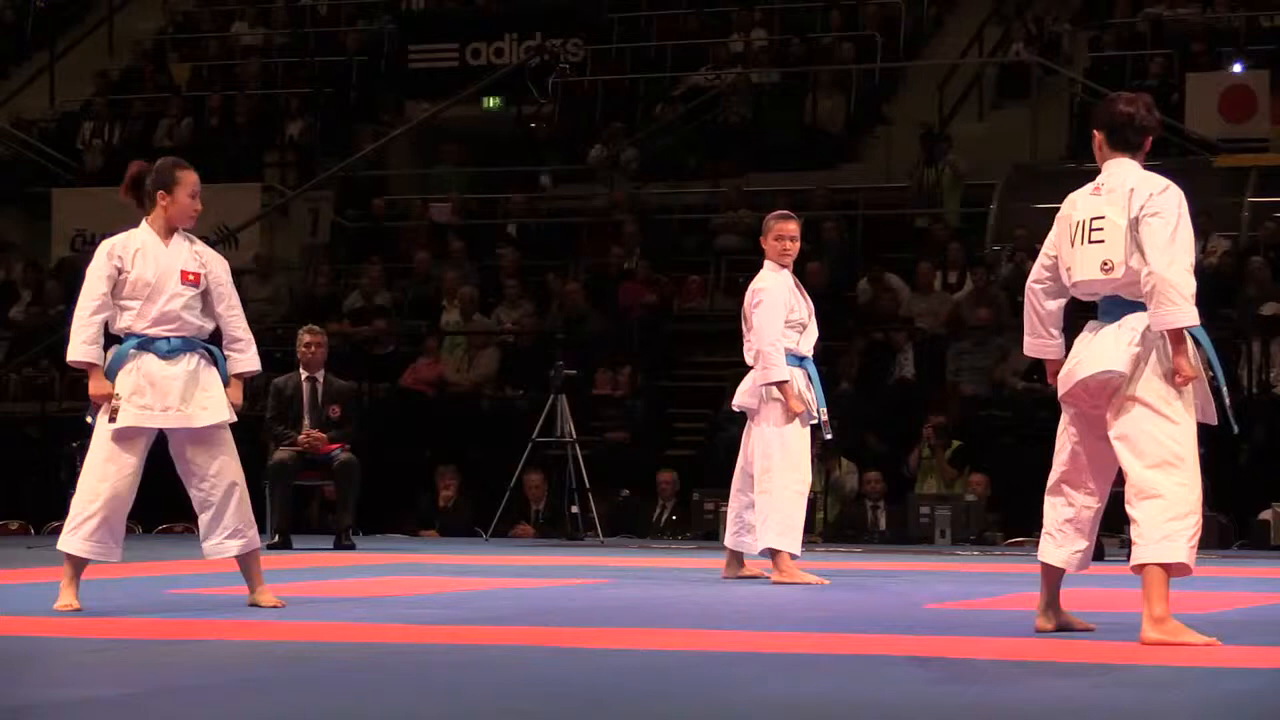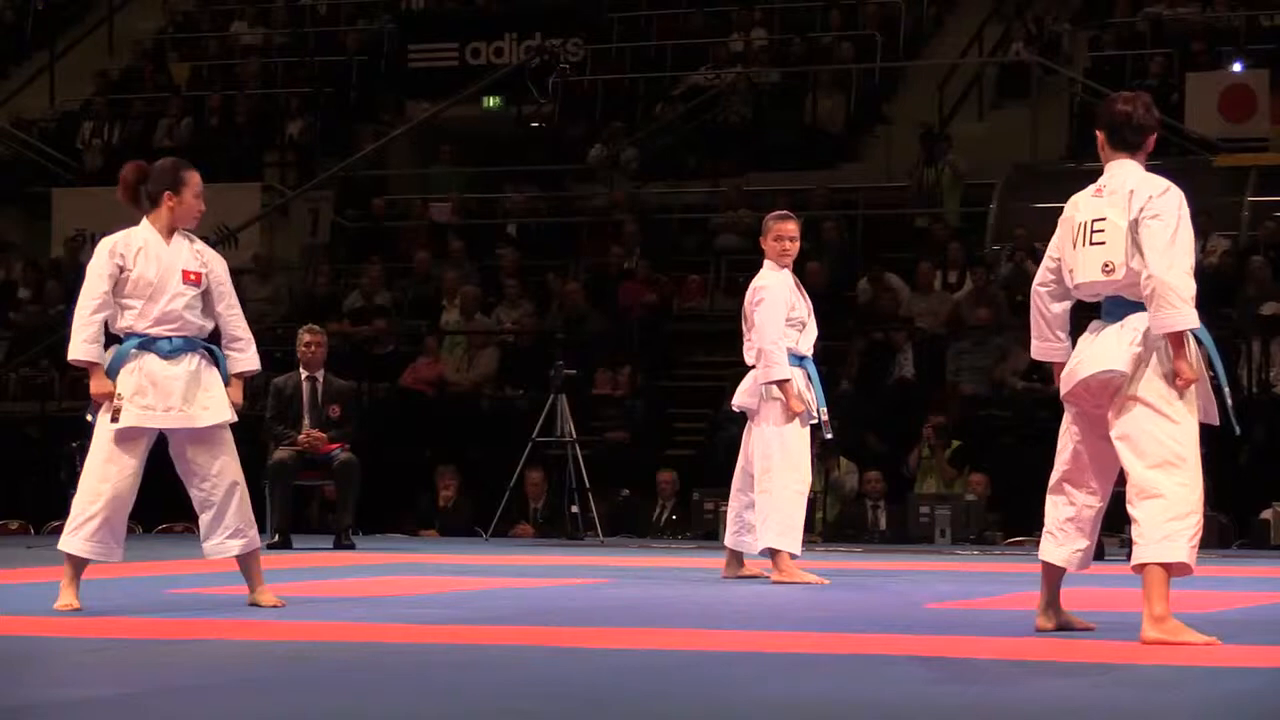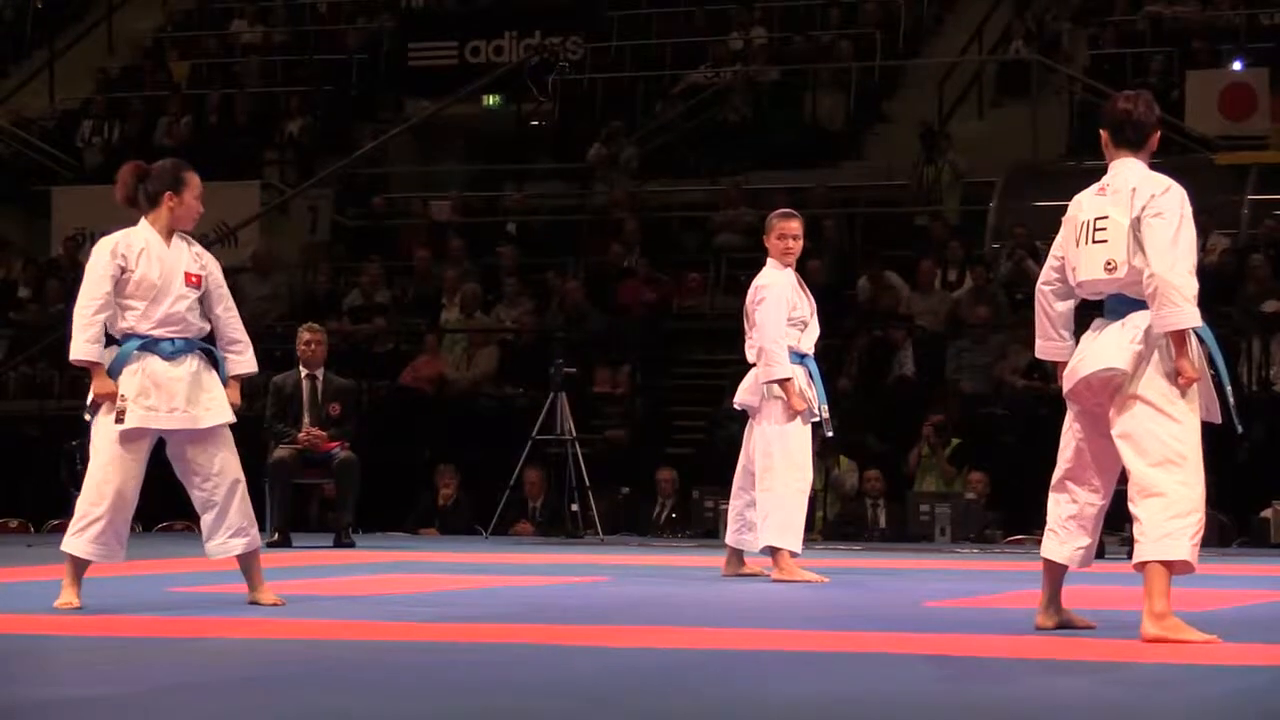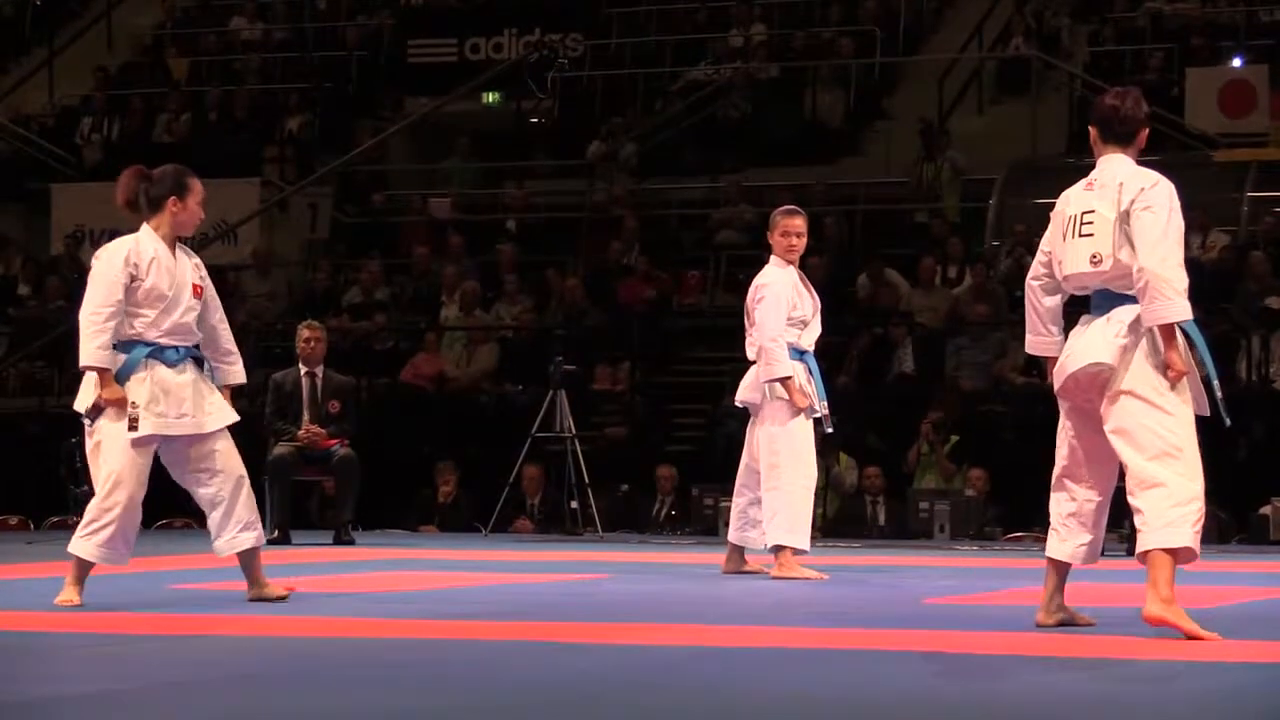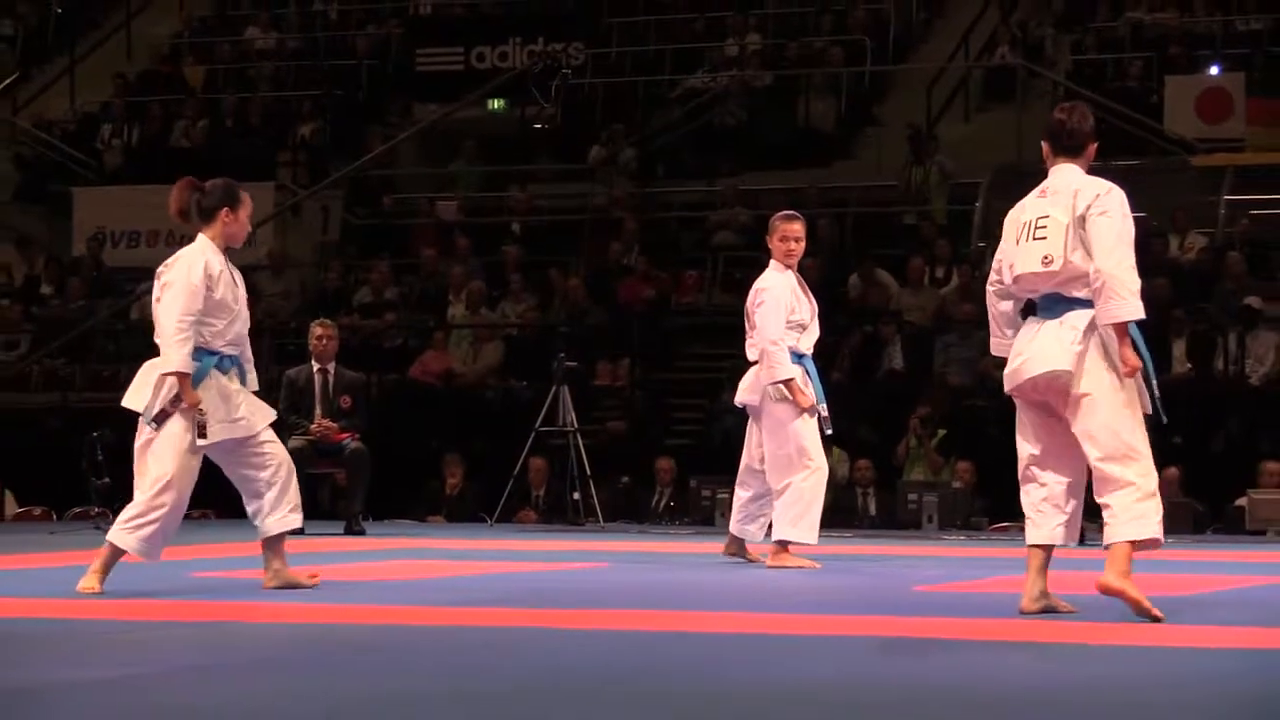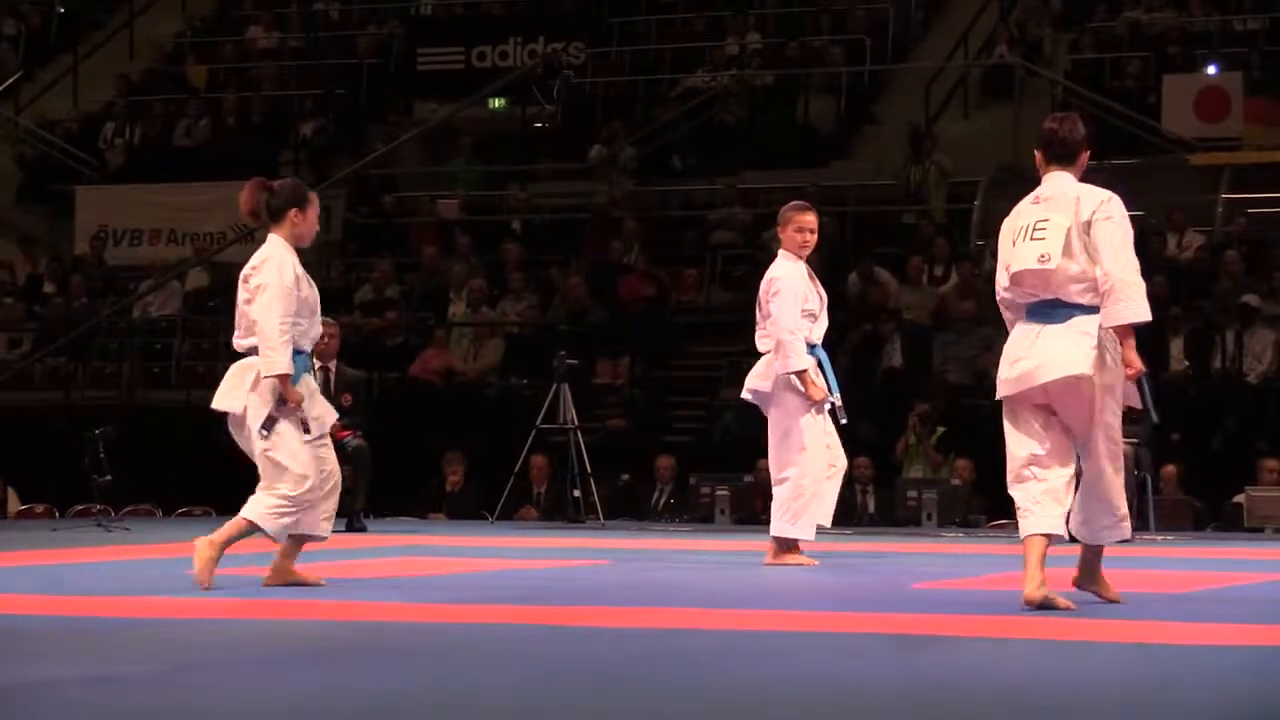
dt=0.4s
person 1, frame 1
left shoulder: (1076, 201)
right shoulder: (1158, 191)
left elbow: (1042, 282)
right elbow: (1168, 273)
left wrist: (1052, 354)
right wrist: (1179, 348)
left hip: (1094, 347)
right hip: (1143, 347)
left knee: (1076, 481)
right knee: (1166, 478)
left ankle: (1050, 606)
right ankle: (1158, 616)
person 1, frame 2
left shoulder: (1078, 203)
right shoulder: (1157, 193)
left elbow: (1047, 286)
right elbow: (1166, 277)
left wrist: (1057, 358)
right wrist: (1179, 351)
left hip: (1095, 348)
right hip: (1143, 348)
left knee: (1077, 481)
right knee: (1167, 478)
left ankle: (1050, 605)
right ankle: (1158, 616)
person 1, frame 3
left shoulder: (1082, 202)
right shoulder: (1160, 192)
left elbow: (1052, 286)
right elbow: (1168, 276)
left wrist: (1061, 357)
right wrist: (1182, 351)
left hip: (1098, 347)
right hip: (1145, 346)
left knee: (1079, 479)
right knee: (1168, 477)
left ankle: (1050, 603)
right ankle: (1158, 613)
person 1, frame 4
left shoulder: (1071, 198)
right shoulder: (1148, 185)
left elbow: (1041, 280)
right elbow: (1158, 269)
left wrist: (1052, 353)
right wrist: (1172, 342)
left hip: (1086, 341)
right hip: (1132, 338)
left knee: (1079, 476)
right knee: (1167, 466)
left ankle: (1053, 600)
right ankle: (1162, 596)
person 1, frame 5
left shoulder: (1022, 208)
right shoulder: (1101, 194)
left elbow: (1000, 288)
right elbow: (1113, 271)
left wrist: (1011, 349)
right wrist: (1124, 340)
left hip: (1034, 344)
right hip: (1084, 340)
left knee: (1046, 469)
right knee: (1123, 462)
left ankle: (1035, 585)
right ankle: (1117, 572)
person 1, frame 6
left shoulder: (1017, 214)
right shoulder: (1099, 202)
right elbow: (1119, 275)
right wrist: (1127, 344)
left hip: (1027, 347)
right hip: (1082, 343)
left knee: (1037, 468)
right knee: (1101, 464)
left ankle: (1034, 576)
right ankle: (1090, 569)
person 2, frame 1
left shoulder: (205, 257)
right shoulder: (118, 249)
left elbow: (232, 320)
right elbow: (91, 312)
left wrist: (236, 380)
right wrist: (95, 373)
left hip: (194, 377)
right hip: (134, 375)
left knee: (222, 478)
right knee: (105, 480)
left ankle: (256, 585)
right ankle: (70, 584)
person 2, frame 2
left shoulder: (204, 256)
right shoulder: (119, 247)
left elbow: (231, 319)
right elbow: (91, 310)
left wrist: (236, 378)
right wrist: (96, 371)
left hip: (195, 377)
right hip: (135, 374)
left knee: (223, 478)
right knee: (106, 479)
left ankle: (256, 585)
right ankle: (70, 584)
person 2, frame 3
left shoulder: (199, 258)
right shoulder: (117, 247)
left elbow: (226, 319)
right elbow: (91, 311)
left wrist: (233, 380)
right wrist: (99, 372)
left hip: (192, 377)
right hip: (133, 375)
left knee: (223, 477)
right knee: (110, 482)
left ankle: (256, 584)
right ankle: (71, 585)
person 2, frame 4
left shoulder: (191, 264)
right shoulder: (122, 253)
left elbow: (215, 328)
right elbow: (97, 318)
left wrist: (226, 385)
right wrist: (107, 380)
left hip: (185, 384)
right hip: (132, 383)
left knee: (226, 476)
right knee: (120, 490)
left ankle: (255, 580)
right ankle: (73, 584)
person 2, frame 5
left shoulder: (226, 269)
right shoulder: (192, 262)
right elbow: (174, 326)
left wrist: (240, 384)
right wrist: (183, 383)
left hip: (225, 390)
right hip: (190, 388)
left knee: (271, 470)
right knee: (160, 487)
left ankle: (276, 567)
right ankle: (98, 569)
person 2, frame 6
left shoulder: (280, 260)
right shoulder: (276, 262)
right elbow: (271, 328)
right wrist: (286, 383)
left hip: (280, 384)
right hip: (270, 385)
left knee: (320, 476)
right knee: (300, 480)
left ankle: (284, 565)
right ankle: (216, 544)
person 3, frame 1
left shoulder: (785, 282)
right shoulder: (771, 285)
right elbow: (767, 345)
left wrist: (793, 391)
right wrist: (788, 395)
left hip: (782, 384)
right hip: (777, 385)
left knee: (754, 474)
right knee: (784, 472)
left ankle: (735, 560)
right ankle: (782, 564)
person 3, frame 2
left shoulder: (783, 281)
right shoulder: (771, 284)
right elbow: (769, 343)
left wrist: (793, 391)
right wrist: (788, 394)
left hip: (781, 385)
right hip: (778, 385)
left knee: (754, 473)
right knee: (783, 471)
left ankle: (735, 559)
right ankle: (782, 563)
person 3, frame 3
left shoulder: (787, 280)
right shoulder: (773, 282)
right elbow: (770, 342)
left wrist: (795, 390)
right wrist: (790, 392)
left hip: (781, 383)
right hip: (779, 383)
left knee: (756, 472)
right knee: (786, 470)
left ankle: (735, 557)
right ankle: (782, 561)
person 3, frame 4
left shoulder: (792, 278)
right shoulder: (774, 280)
right elbow: (770, 340)
left wrist: (797, 386)
right wrist: (792, 389)
left hip: (783, 380)
right hip: (780, 380)
left knee: (759, 470)
right knee: (792, 468)
left ankle: (736, 555)
right ankle: (784, 558)
person 3, frame 5
left shoulder: (792, 282)
right shoulder: (772, 285)
right elbow: (771, 344)
left wrist: (799, 386)
right wrist: (795, 390)
left hip: (783, 381)
right hip: (780, 382)
left knee: (761, 466)
right knee: (807, 465)
left ankle: (738, 538)
right ankle: (780, 549)
person 3, frame 6
left shoulder: (799, 271)
right shoulder: (786, 274)
right elbow: (785, 333)
right wrist: (807, 380)
left hip: (796, 373)
right hip: (790, 375)
left knee: (830, 458)
right knee: (801, 460)
left ankle: (790, 534)
right ankle: (780, 547)
person 4, frame 1
left shoulder: (344, 389)
right shoulder: (280, 385)
left elbow: (350, 428)
right elbow: (273, 425)
left wrist: (327, 438)
right wrist: (296, 439)
left hip: (329, 448)
right hip: (294, 447)
left knee: (348, 462)
right knee: (279, 462)
left ankle: (343, 532)
right ankle: (281, 533)
person 4, frame 2
left shoulder: (344, 388)
right shoulder: (280, 385)
left elbow: (350, 428)
right elbow: (273, 425)
left wrist: (327, 438)
right wrist: (296, 438)
left hip: (329, 447)
right hip: (294, 447)
left knee: (348, 461)
right knee: (279, 461)
left ankle: (343, 532)
right ankle: (281, 533)
person 4, frame 3
left shoulder: (344, 387)
right shoulder: (280, 383)
left elbow: (350, 426)
right elbow: (273, 423)
left wrist: (327, 436)
right wrist: (296, 436)
left hip: (329, 446)
right hip: (294, 445)
left knee: (348, 460)
right knee: (278, 460)
left ankle: (343, 530)
right ankle: (280, 531)
person 4, frame 4
left shoulder: (343, 384)
right shoulder: (279, 381)
left elbow: (349, 425)
right elbow: (272, 421)
left wrist: (326, 433)
right wrist: (296, 434)
left hip: (328, 443)
right hip: (293, 443)
left knee: (347, 457)
right knee: (278, 458)
left ankle: (342, 527)
right ankle: (280, 528)
person 4, frame 5
left shoulder: (354, 380)
right shoulder: (293, 377)
left elbow: (360, 419)
right elbow: (285, 415)
left wrist: (338, 427)
right wrist: (309, 428)
left hip: (340, 436)
right hip: (306, 436)
left knee: (358, 451)
right knee: (292, 451)
left ankle: (353, 518)
person 4, frame 6
left shoulder: (355, 378)
left elbow: (361, 416)
left wrist: (338, 425)
left hip: (342, 433)
left knee: (360, 448)
left ankle: (354, 514)
